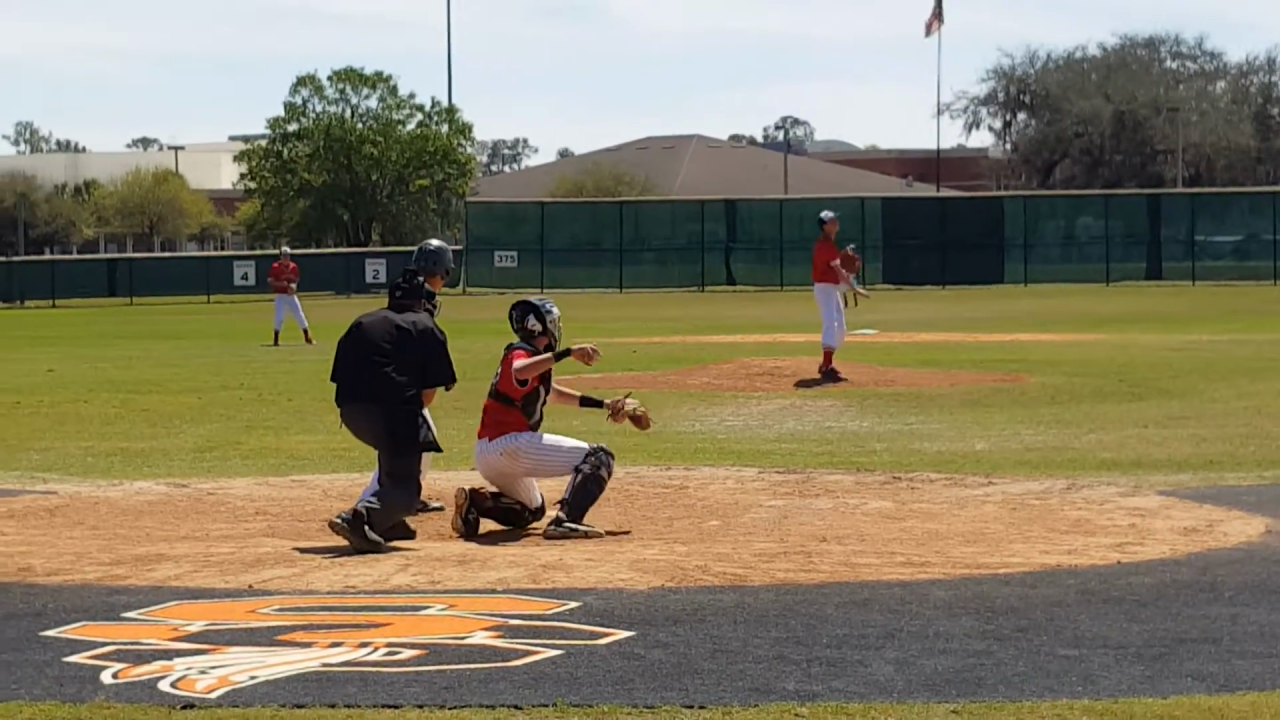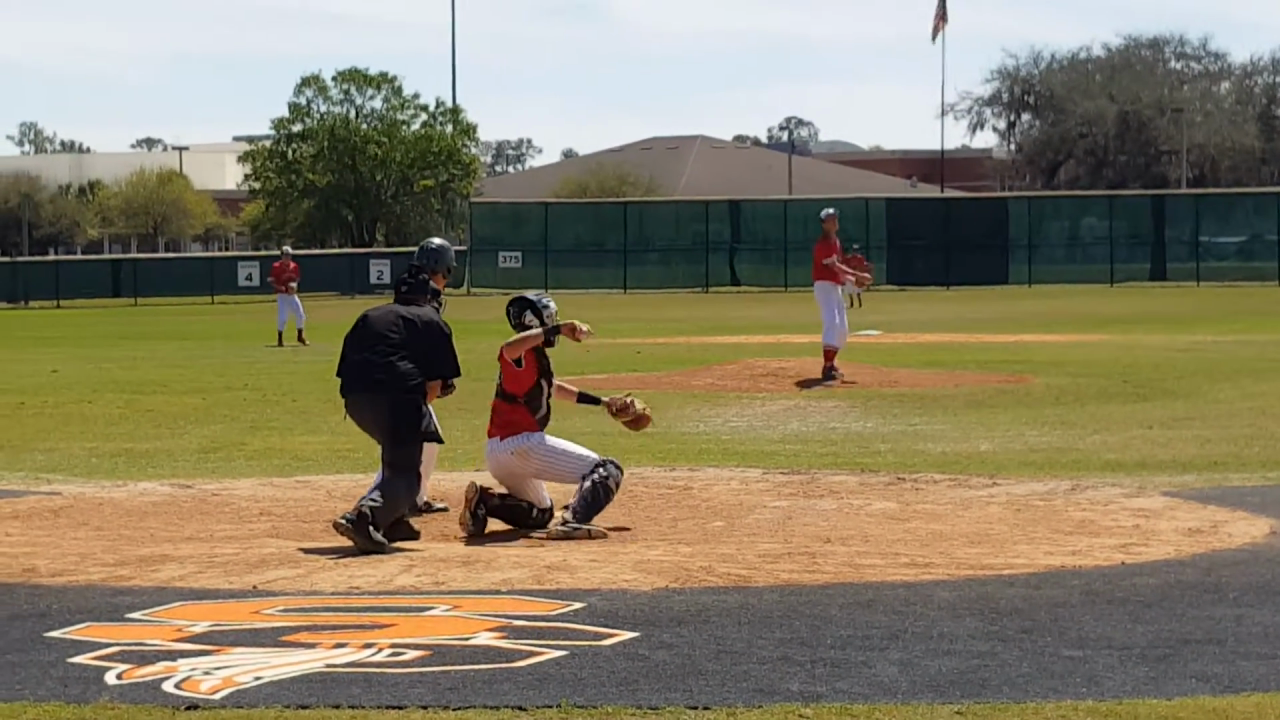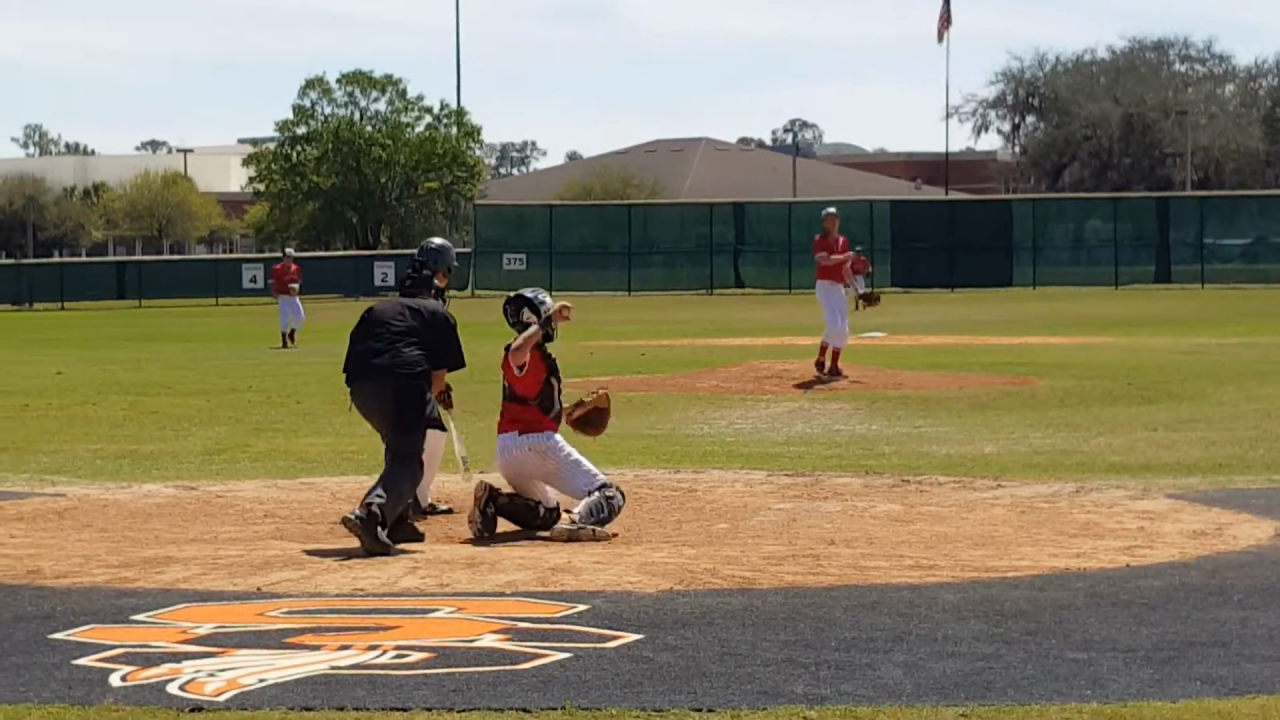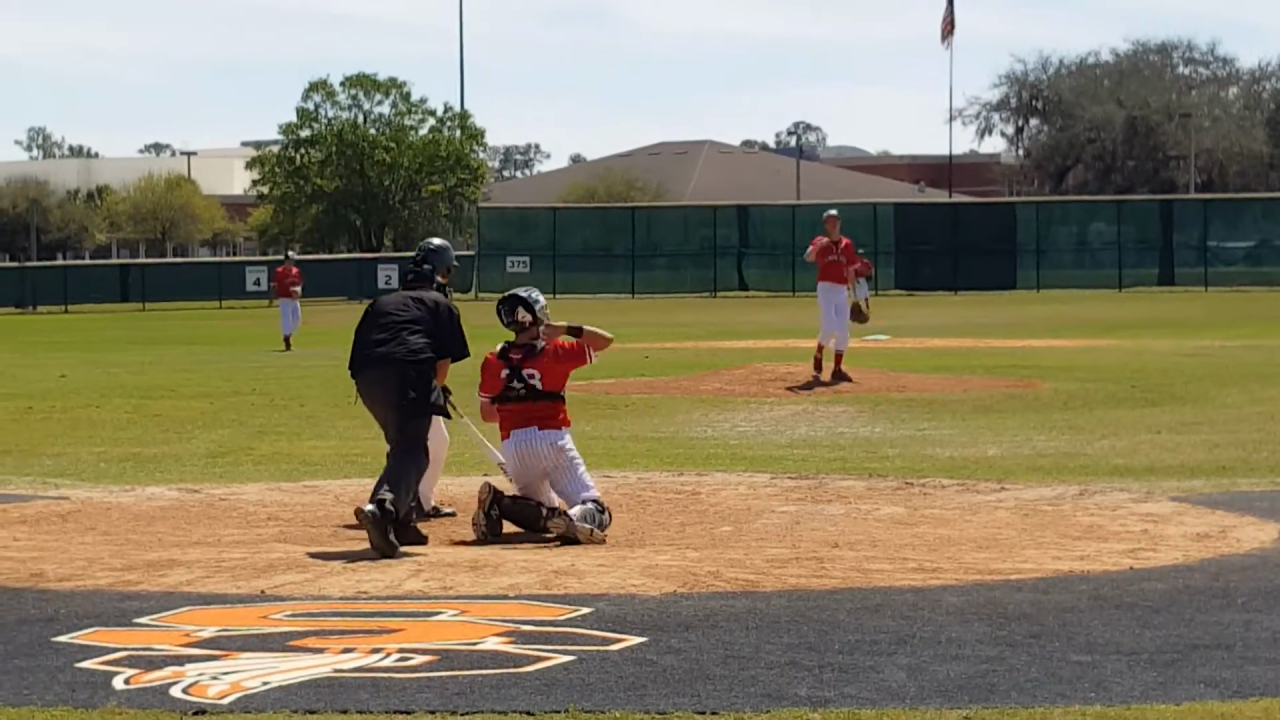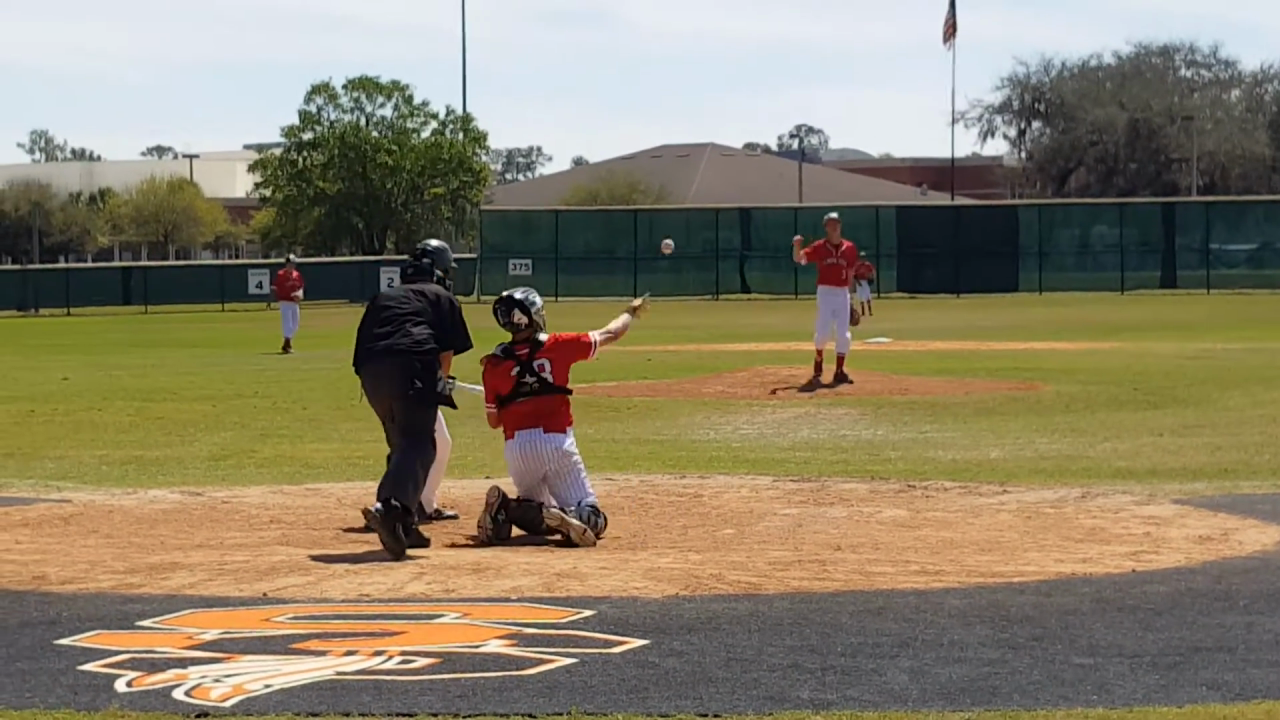
dt=0.1s
person 1, frame 1
left shoulder: (362, 322)
right shoulder: (426, 327)
left elbow: (341, 377)
right elbow: (429, 394)
right wrist: (414, 413)
left hip: (351, 410)
right hip: (392, 408)
left knee: (394, 456)
right knee: (405, 489)
left ankle: (388, 521)
right ankle: (360, 516)
person 1, frame 2
left shoulder: (368, 316)
right shoulder: (432, 321)
left elbow: (347, 371)
right elbow: (434, 387)
right wrist: (419, 405)
left hip: (356, 400)
right hip: (396, 398)
left knee: (398, 451)
right knee: (404, 475)
left ankle: (393, 521)
right ankle: (364, 515)
person 1, frame 3
left shoulder: (374, 310)
right shoulder: (436, 311)
left elbow: (353, 363)
right elbow: (438, 372)
right wrist: (428, 399)
left hip: (362, 388)
right hip: (402, 385)
left knee: (399, 449)
right knee: (405, 461)
left ankle: (398, 522)
right ankle: (371, 513)
person 1, frame 4
left shoulder: (379, 303)
right shoulder: (440, 304)
left elbow: (357, 358)
right elbow: (443, 364)
right wrist: (433, 388)
left hip: (368, 378)
right hip: (407, 373)
left knee: (403, 445)
right knee: (410, 450)
left ankle: (401, 524)
right ankle: (382, 508)
person 1, frame 5
left shoulder: (381, 297)
right shoulder: (440, 294)
left elbow: (361, 351)
right elbow: (447, 352)
right wrist: (438, 382)
left hip: (372, 371)
right hip: (412, 366)
left knee: (401, 445)
right knee: (419, 445)
left ankle: (403, 529)
right ankle: (394, 508)
person 2, frame 1
left shoulder: (531, 359)
right shoulder: (523, 356)
left elbow: (552, 392)
right elbow: (519, 370)
left wrist: (602, 403)
right wrist: (568, 352)
right hip: (511, 445)
left knee: (531, 511)
right knee: (599, 458)
left ankle: (477, 501)
right ankle: (565, 520)
person 2, frame 2
left shoulder: (530, 356)
right shoulder: (524, 354)
left elbow: (551, 388)
right elbow: (509, 348)
left wrist: (600, 401)
right wrist: (557, 329)
left hip: (500, 451)
right hip: (521, 444)
left knee: (540, 512)
right knee: (609, 470)
left ankle: (485, 500)
right ankle: (571, 520)
person 2, frame 3
right shoulder: (531, 354)
right elbow: (517, 352)
right wrist: (548, 322)
left hip: (507, 448)
right hip: (538, 444)
left knee: (544, 513)
right knee: (609, 497)
left ankle: (495, 501)
right ankle: (578, 521)
person 2, frame 4
left shoulder: (493, 360)
right shoulder: (554, 352)
left elbow: (487, 415)
right elbow: (604, 340)
right wrist: (568, 329)
left hip: (512, 446)
right hip: (551, 441)
left knee: (545, 515)
right knee: (595, 511)
left ankle: (498, 503)
right ankle: (572, 521)
person 2, frame 5
left shoulder: (494, 363)
right shoulder: (556, 344)
left elbow: (494, 421)
right elbow: (608, 335)
right wrist: (632, 311)
left hip: (515, 447)
right hip: (556, 442)
left knee: (544, 522)
right knee: (593, 516)
left ankle: (505, 507)
right ankle: (569, 521)
